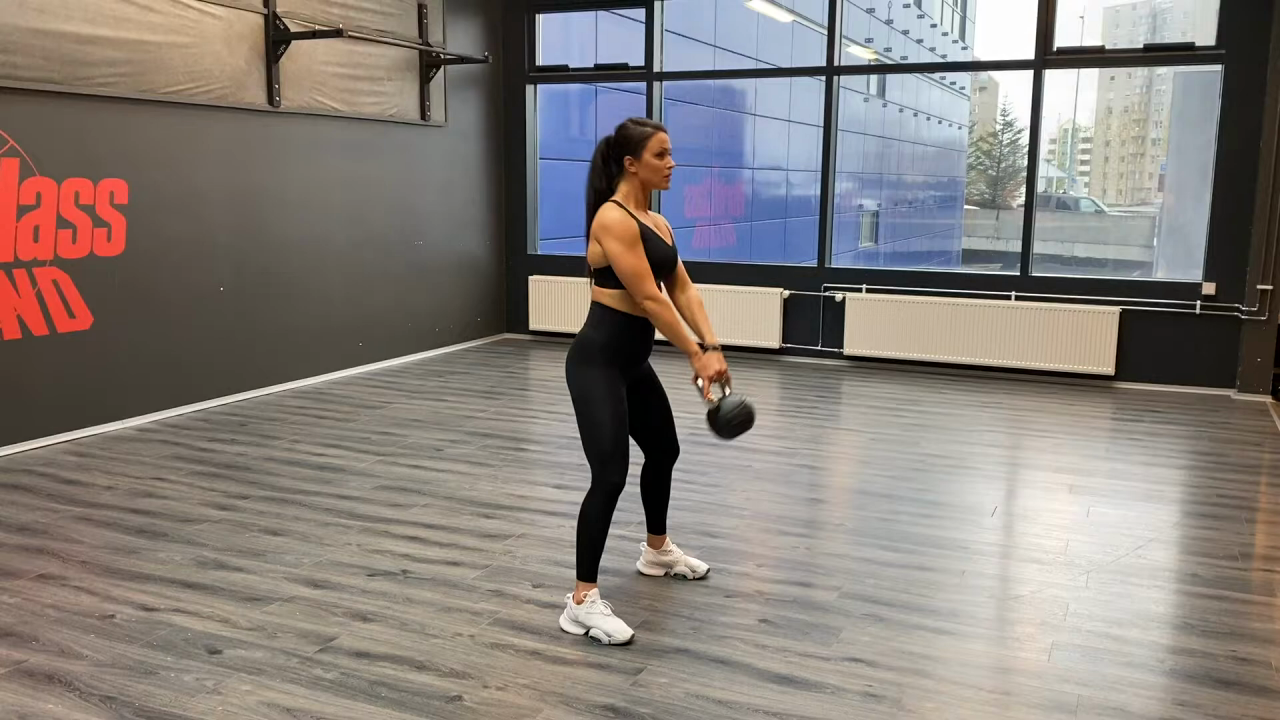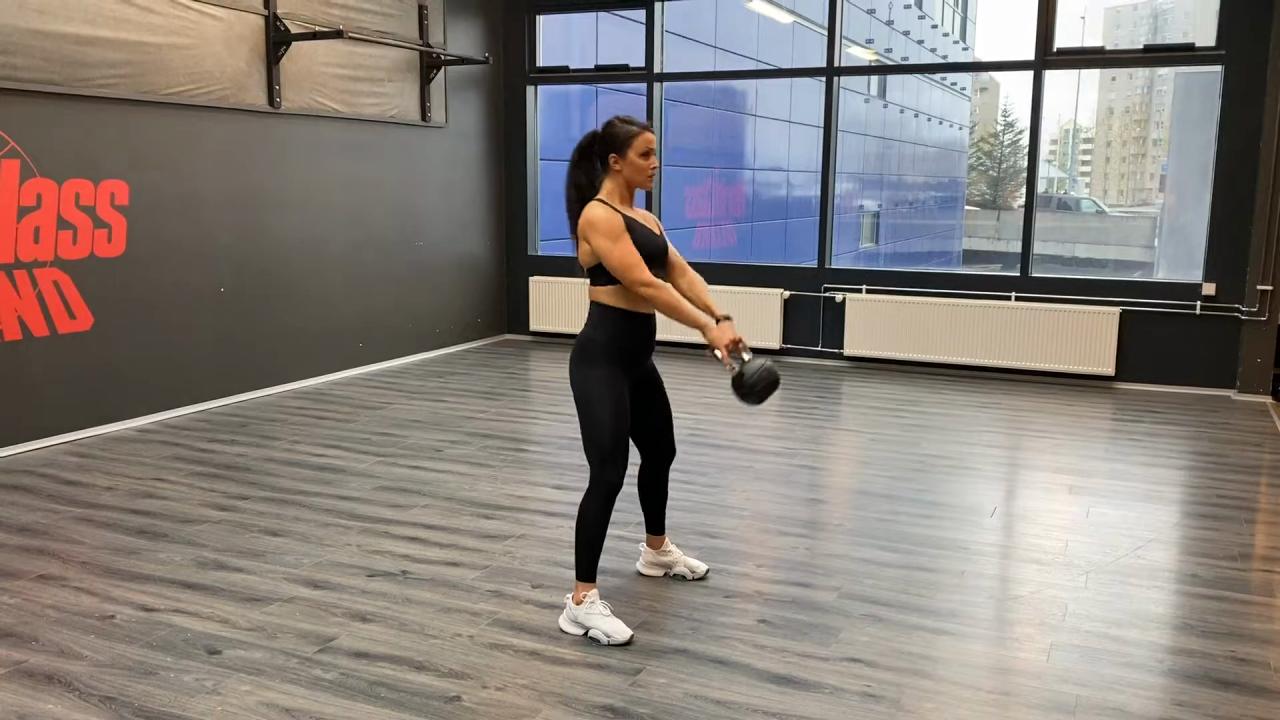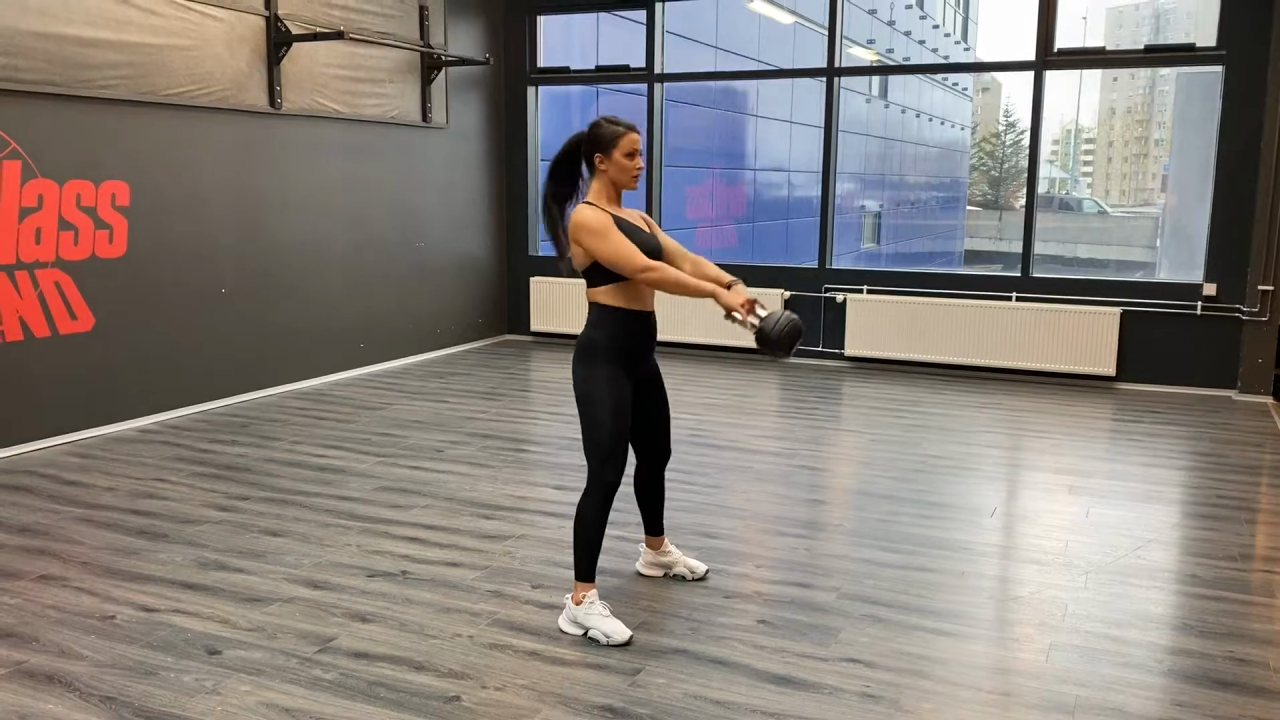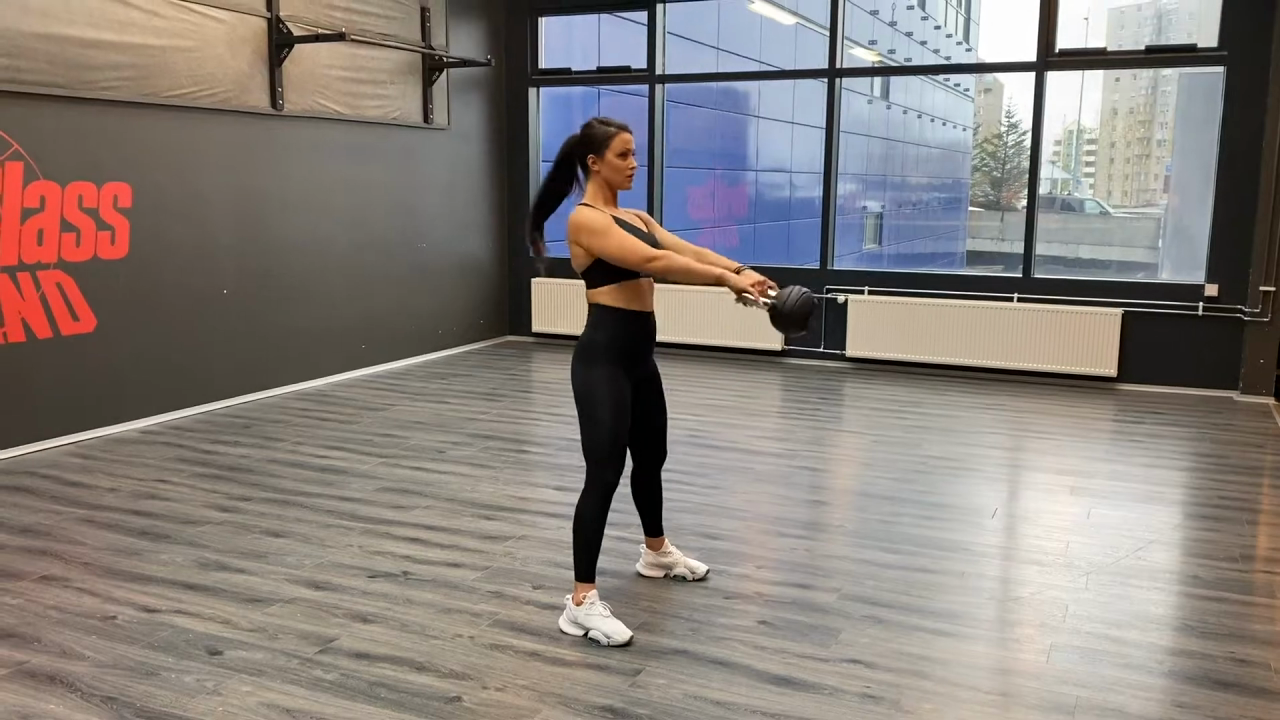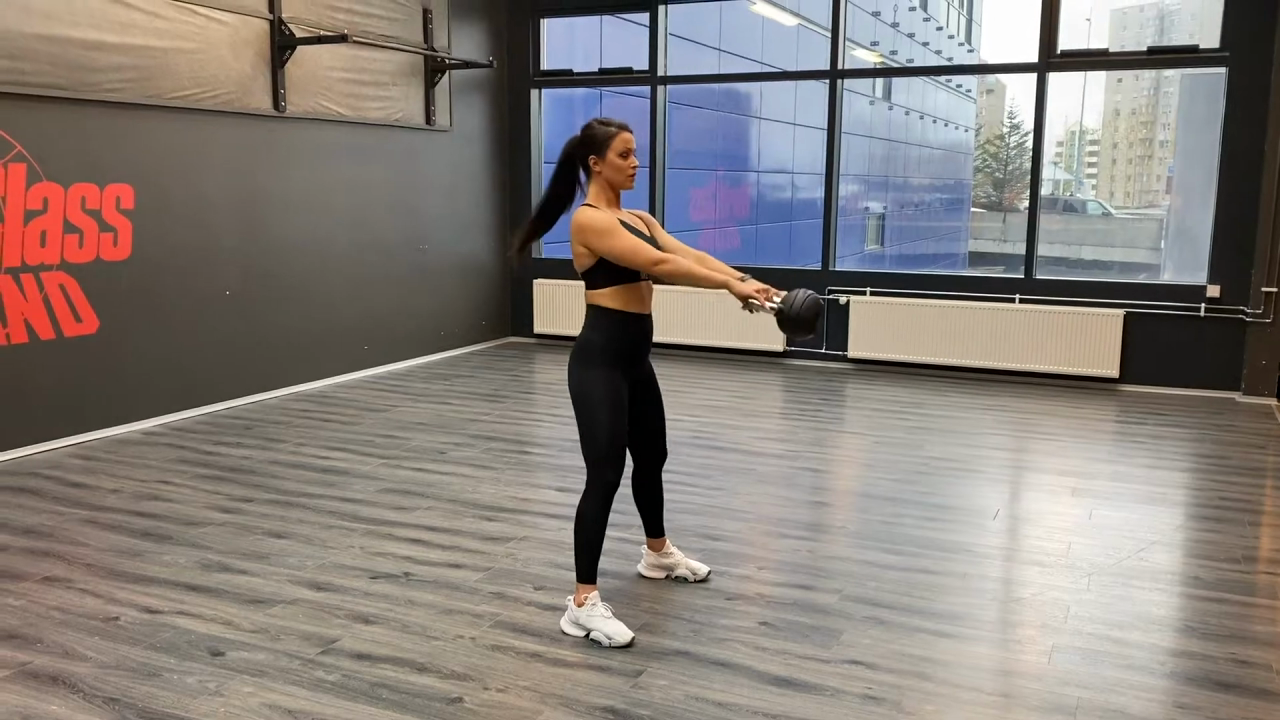
dt=0.1s
person 1, frame 1
left shoulder: (657, 222)
right shoulder: (612, 218)
left elbow: (682, 289)
right elbow: (649, 297)
left wrist: (710, 349)
right wrist: (697, 356)
left hip: (634, 359)
right hip: (597, 360)
left knee: (663, 451)
right knee: (610, 475)
left ankle: (657, 550)
right ankle: (582, 601)
person 1, frame 2
left shoulder: (644, 218)
right shoulder: (597, 216)
left elbow: (683, 274)
right elbow: (644, 285)
left wrist: (720, 319)
right wrist: (709, 329)
left hip: (638, 358)
right hip: (601, 359)
left knee: (660, 452)
right knee: (608, 474)
left ankle: (657, 550)
right ankle: (582, 601)
person 1, frame 3
left shoulder: (635, 216)
right shoulder: (585, 217)
left elbow: (683, 257)
right elbow: (647, 271)
left wrist: (732, 285)
right wrist: (721, 295)
left hip: (640, 355)
right hip: (603, 357)
left knee: (655, 456)
right knee: (606, 473)
left ankle: (655, 552)
right ankle: (581, 602)
person 1, frame 4
left shoulder: (634, 216)
right shoulder: (585, 218)
left elbow: (686, 250)
right elbow: (653, 262)
left wrist: (738, 271)
right wrist: (732, 282)
left hip: (639, 356)
right hip: (602, 358)
left knee: (651, 457)
right knee: (604, 474)
left ankle: (656, 552)
right ankle: (581, 603)
person 1, frame 5
left shoulder: (639, 217)
right shoulder: (589, 219)
left elbow: (687, 256)
right elbow: (656, 263)
left wrist: (743, 282)
right wrist: (736, 288)
left hip: (635, 358)
right hip: (599, 360)
left knee: (652, 457)
right knee: (605, 475)
left ankle: (658, 553)
right ankle: (582, 604)
